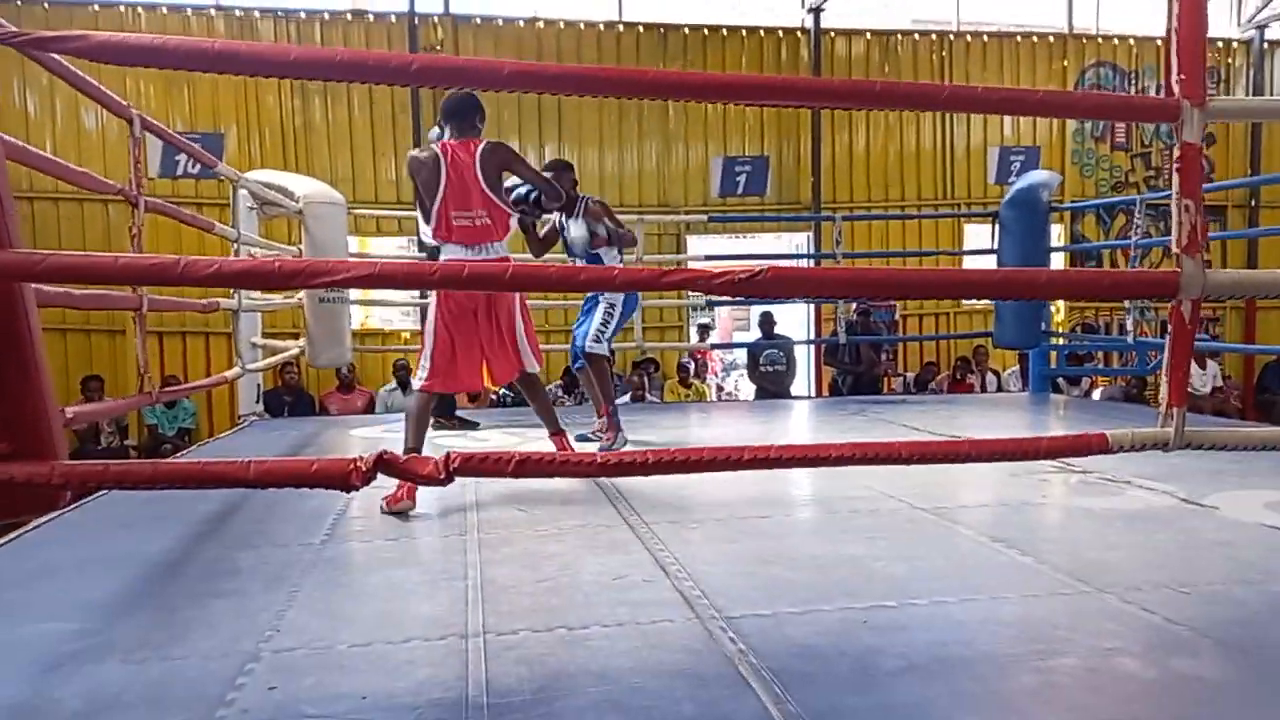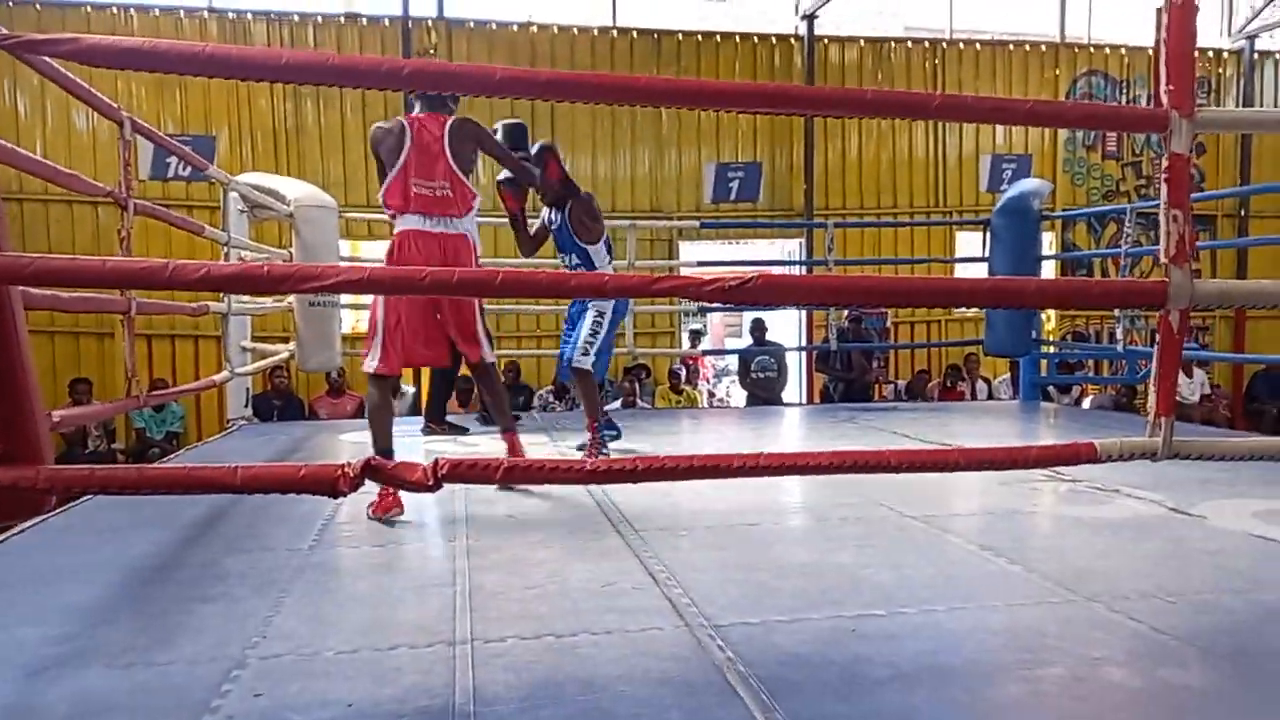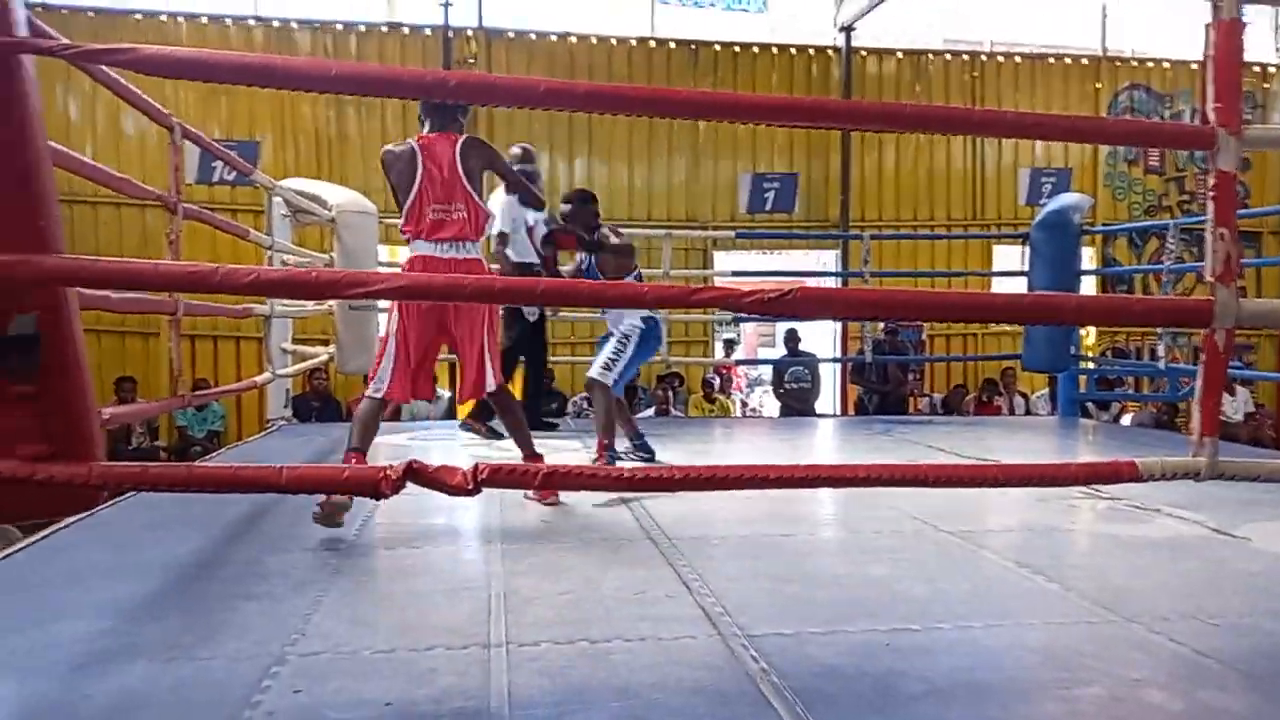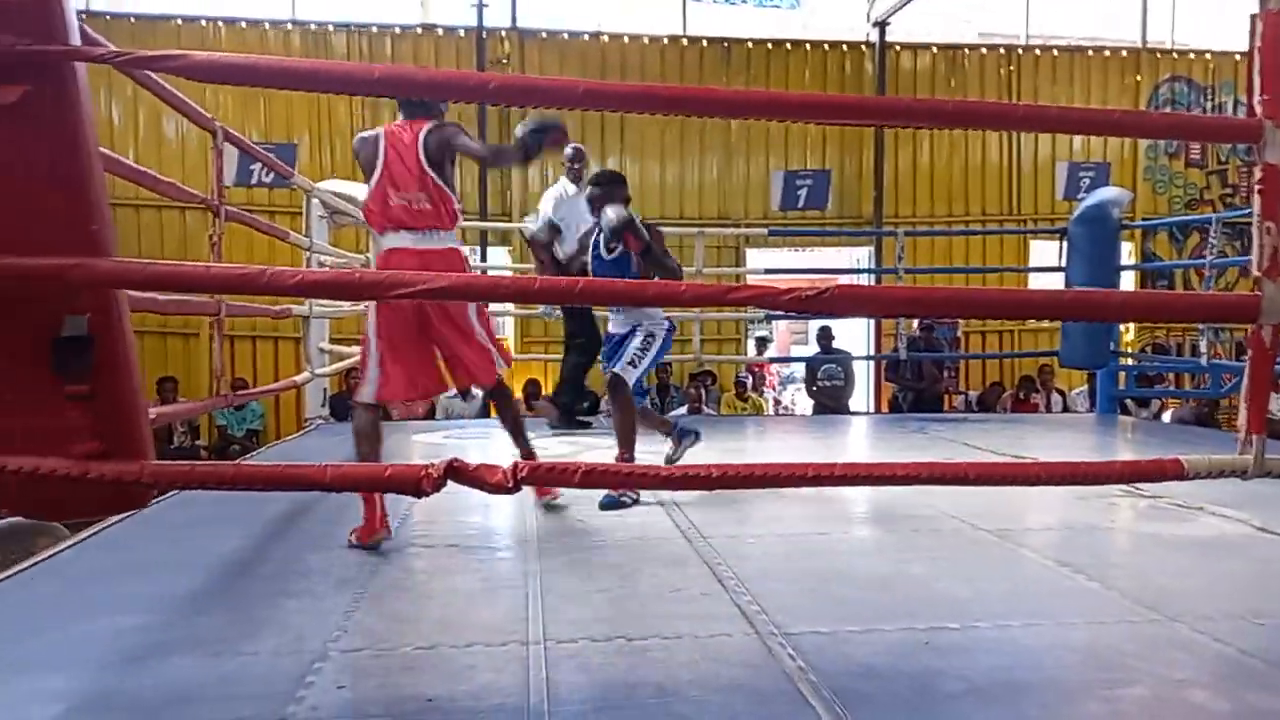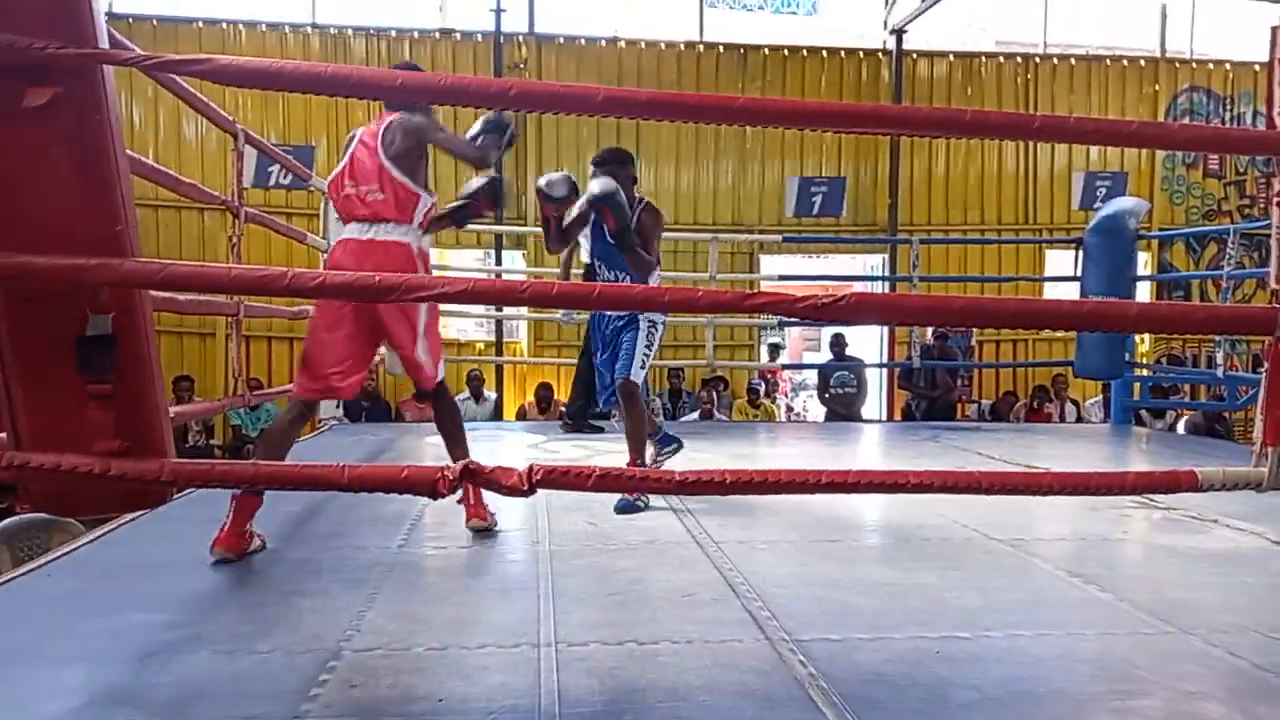
dt=0.2s
person 1, frame 1
left shoulder: (422, 161)
right shoulder: (495, 153)
right elbow: (555, 196)
right wrist: (532, 205)
right hip: (497, 270)
left knee: (430, 379)
right knee: (522, 369)
left ankle: (407, 479)
right ankle: (562, 447)
person 1, frame 2
left shoulder: (385, 133)
right shoulder: (464, 129)
right elbow: (527, 174)
right wrist: (530, 169)
left hip: (409, 248)
right hip: (458, 249)
left knee: (382, 370)
right knee: (480, 359)
left ankle: (388, 489)
right ankle: (513, 450)
person 1, frame 3
left shoulder: (394, 156)
right shoulder: (474, 149)
right elbow: (533, 199)
right wrist: (525, 189)
left hip: (422, 271)
right hip: (472, 273)
left knee: (382, 387)
right knee: (491, 383)
person 1, frame 4
left shoulder: (366, 143)
right shoulder: (440, 133)
right elbow: (487, 155)
right wrist: (530, 142)
left hip: (395, 265)
right hip: (446, 263)
left knee: (370, 394)
right knee: (490, 377)
left ankle: (374, 515)
person 1, frame 5
left shoulder: (358, 138)
right shoulder: (411, 126)
right elbow: (478, 156)
left wrist: (458, 210)
right wrist: (495, 135)
left hip: (349, 258)
right hip: (398, 261)
left knee: (309, 395)
right knee: (432, 386)
left ankle: (239, 524)
right ankle: (472, 500)
person 2, frame 1
left shoulder: (593, 208)
right shoulder: (559, 217)
left elbow: (630, 238)
right elbow: (538, 250)
left wrist: (608, 237)
right wrist: (525, 221)
left hip: (616, 292)
right hip: (595, 294)
left knee: (591, 348)
right knee: (580, 361)
left ankle: (613, 425)
right ankle: (603, 423)
person 2, frame 2
left shoulder: (580, 204)
right shoulder: (549, 214)
left elbow: (596, 221)
right elbow: (528, 250)
left wrist: (562, 179)
right wrist: (515, 211)
left hip: (605, 298)
right hip: (582, 299)
left knee: (580, 363)
right knee: (572, 367)
left ankle: (597, 442)
right ankle: (603, 425)
person 2, frame 3
left shoulder: (607, 240)
right shoulder: (588, 252)
left elbow: (627, 251)
left wrist: (578, 240)
right wrist: (548, 258)
left hip: (637, 329)
right hip: (622, 330)
left knee: (598, 381)
right knee: (606, 385)
left ankle: (605, 460)
right ankle: (639, 444)
person 2, frame 4
left shoulder: (645, 233)
right shoulder: (594, 236)
left elbow: (675, 278)
left wrist: (641, 246)
left hip: (650, 327)
right hip: (618, 331)
left knee: (617, 384)
right knee: (628, 398)
right ankle: (679, 433)
person 2, frame 5
left shoulder: (648, 215)
right shoulder: (590, 205)
left elbow: (645, 273)
right elbow: (556, 245)
left wrist: (620, 231)
right wrist: (550, 207)
left hip: (643, 315)
right hip: (606, 315)
left knee: (627, 386)
right knee: (615, 396)
right ankle: (662, 438)
person 3, frame 1
left shoulder: (433, 175)
right shoulder: (442, 178)
right elbow: (444, 232)
left hip: (443, 259)
right hip: (448, 260)
left knee: (453, 335)
right knee: (453, 336)
left ankle: (442, 406)
right ankle: (442, 410)
person 3, frame 2
left shoulder: (461, 187)
right shoulder: (451, 187)
right elbow: (447, 234)
right wrist: (467, 272)
left hip: (464, 269)
right hip: (457, 268)
left knee: (479, 340)
right knee: (452, 343)
left ankle: (490, 407)
right ankle: (435, 417)
person 3, frame 3
right shoulder: (505, 197)
right elbow: (499, 246)
right wrist: (514, 281)
left hip: (532, 274)
right hip: (517, 274)
left knee: (536, 348)
right knee: (514, 347)
left ankle: (532, 415)
right ankle: (479, 415)
person 3, frame 4
left shoulder: (585, 198)
right shoulder: (555, 196)
right elbow: (542, 243)
left hip: (580, 273)
right hip: (564, 273)
left knee: (578, 344)
right knee: (589, 341)
left ankle: (564, 410)
right ankle: (561, 404)
person 3, frame 5
left shoulder: (621, 201)
right shoulder: (589, 203)
left elbow: (630, 244)
right elbow: (570, 245)
left wrist: (641, 279)
right wrist: (564, 289)
left hip: (616, 277)
right hip: (599, 277)
left knee: (595, 350)
right knee: (619, 346)
left ankle: (575, 416)
right ankle: (630, 413)
